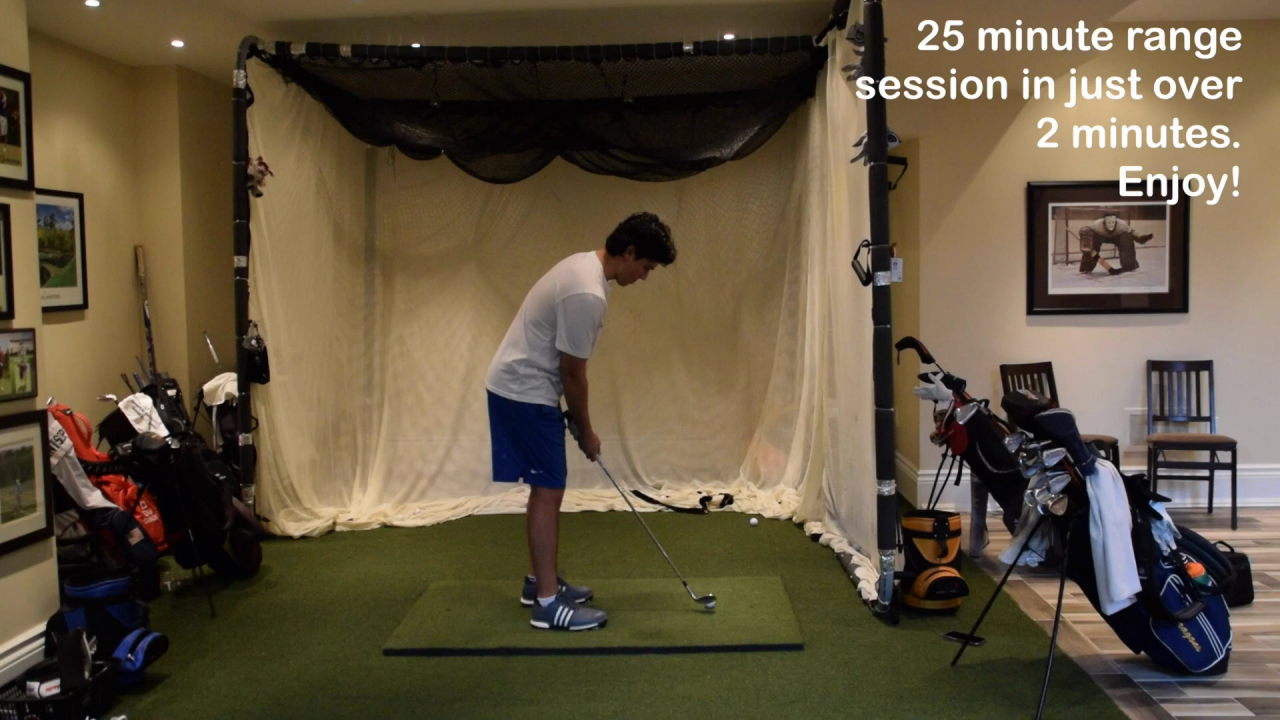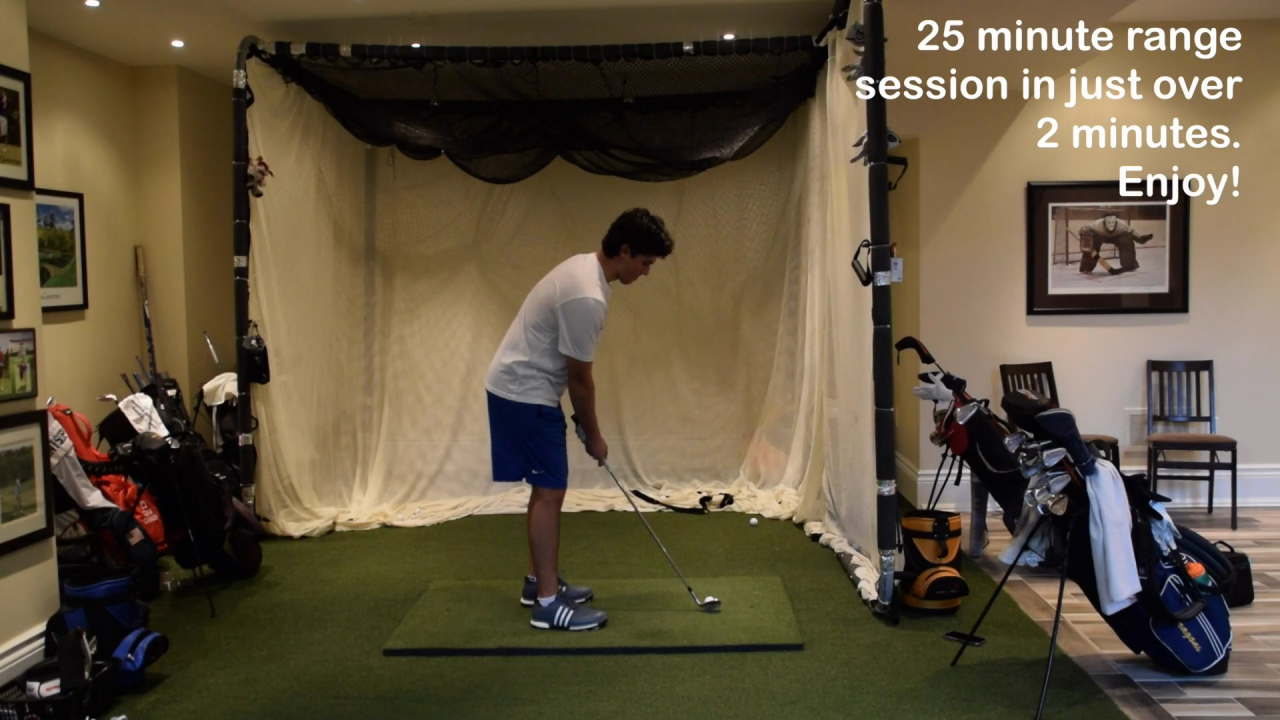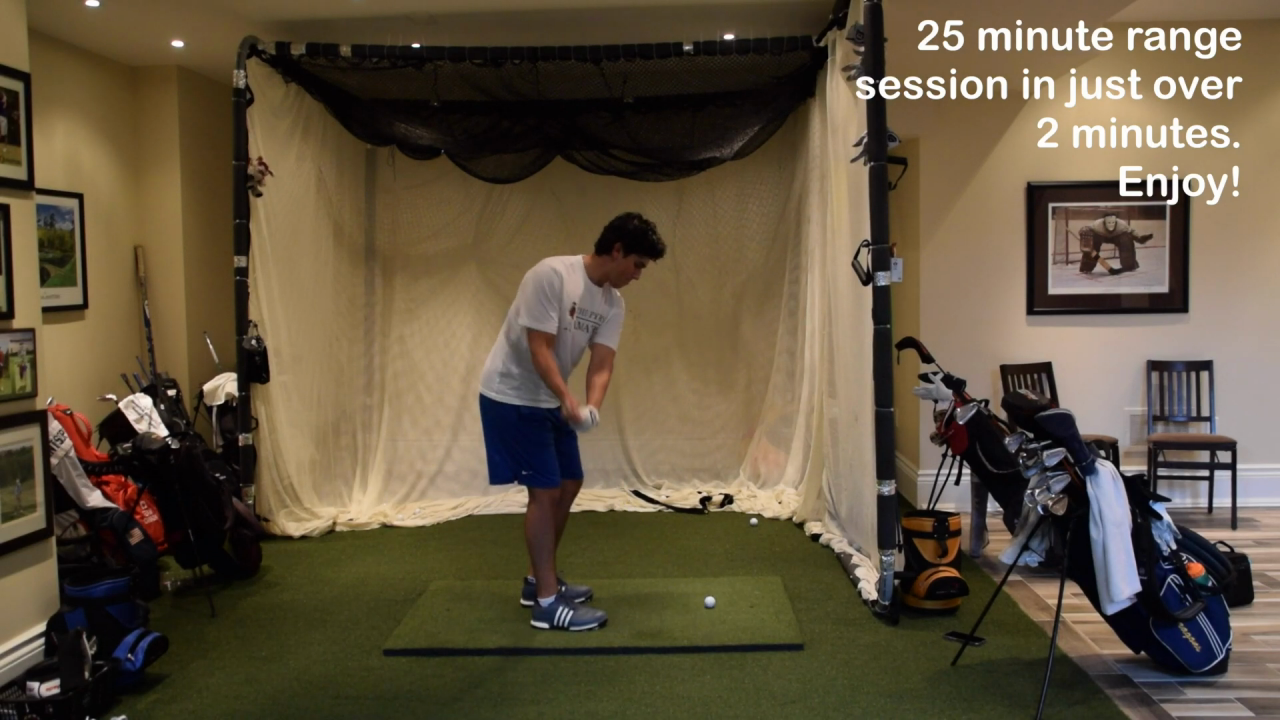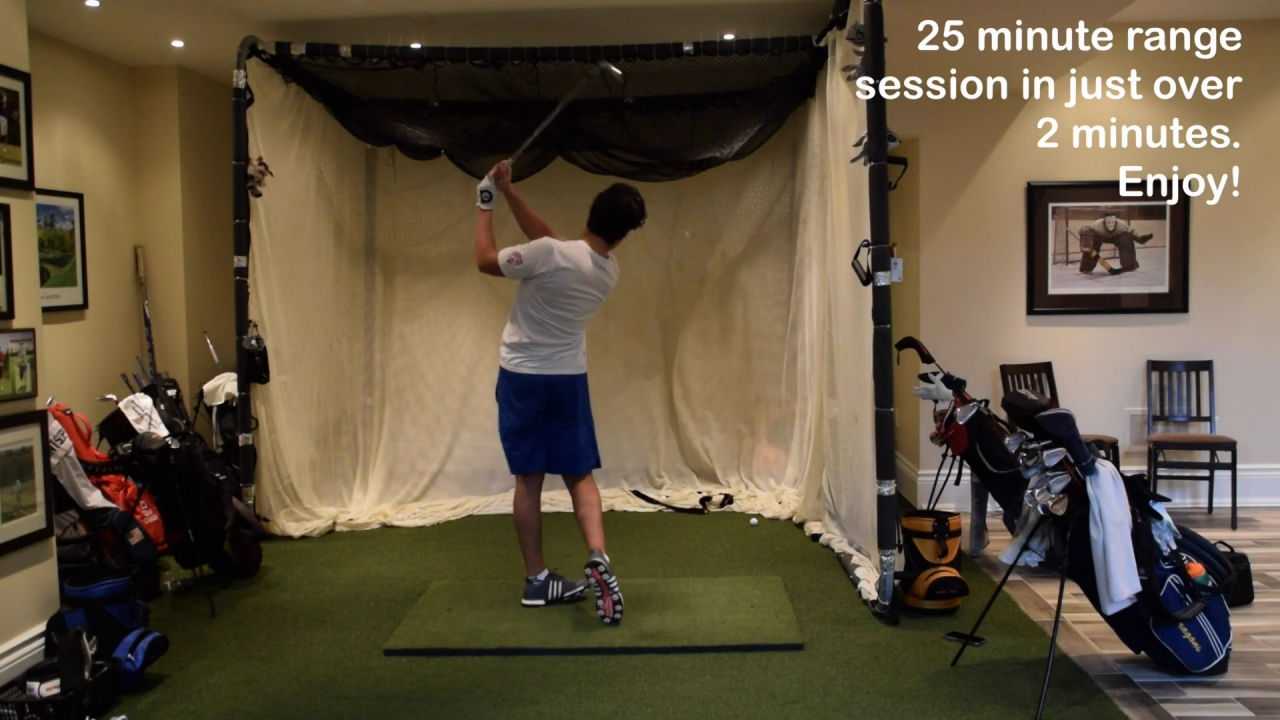
dt=1s
person 1, frame 1
left shoulder: (585, 265)
right shoulder: (587, 294)
right elbow: (573, 373)
left wrist: (579, 423)
right wrist: (586, 431)
left hip: (523, 387)
right hip: (524, 392)
left knee: (545, 487)
right knee: (548, 490)
left ankle: (539, 579)
right ankle: (547, 602)
person 1, frame 2
left shoulder: (585, 266)
right shoulder: (587, 298)
right elbow: (579, 377)
left wrist: (585, 425)
right wrist: (594, 435)
left hip: (524, 387)
right hip: (524, 393)
left knee: (546, 488)
right knee: (550, 492)
left ankle: (539, 579)
right ankle: (548, 602)
person 1, frame 3
left shoulder: (613, 305)
right shoulder: (553, 274)
left elbow: (603, 364)
right elbow: (539, 348)
left wrist: (590, 407)
right wrist: (568, 400)
left hip: (548, 401)
right hip: (511, 396)
left knee: (568, 485)
right knee: (545, 491)
left ankle: (540, 579)
right ankle: (548, 602)
person 1, frame 4
left shoulder: (550, 255)
right shoulder: (609, 271)
left elbow: (487, 261)
left wrist: (486, 204)
right wrist: (509, 193)
left hip: (520, 377)
right hip: (567, 379)
left knee: (528, 478)
right knee: (579, 475)
left ankle: (537, 578)
right ankle: (598, 557)
